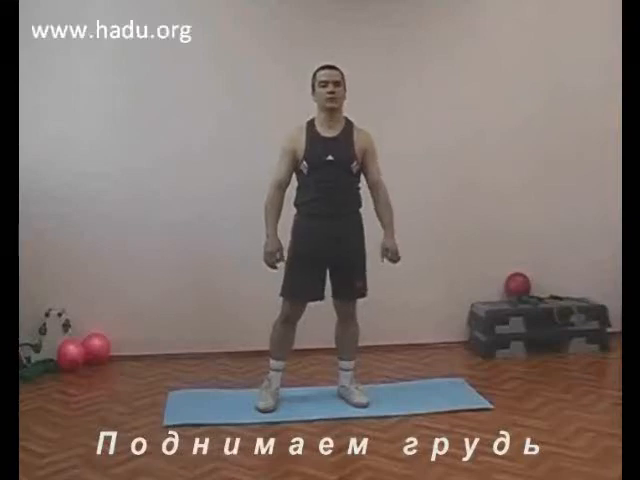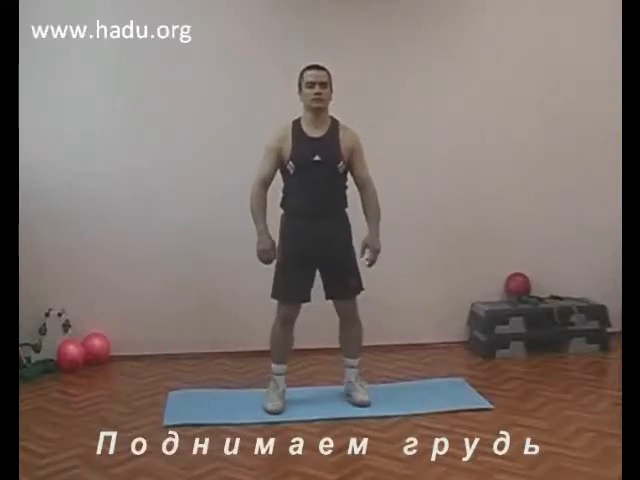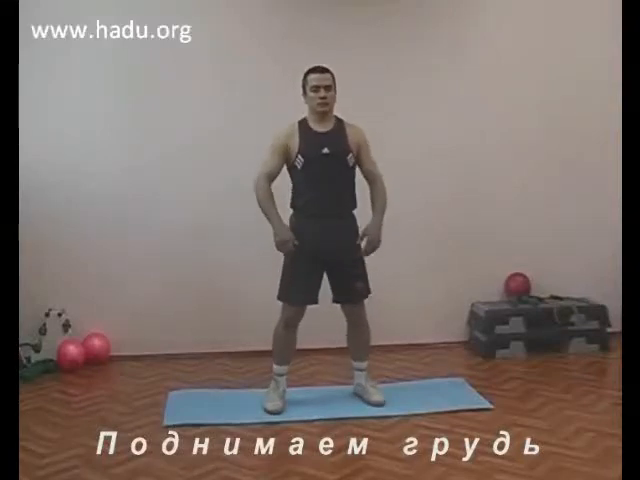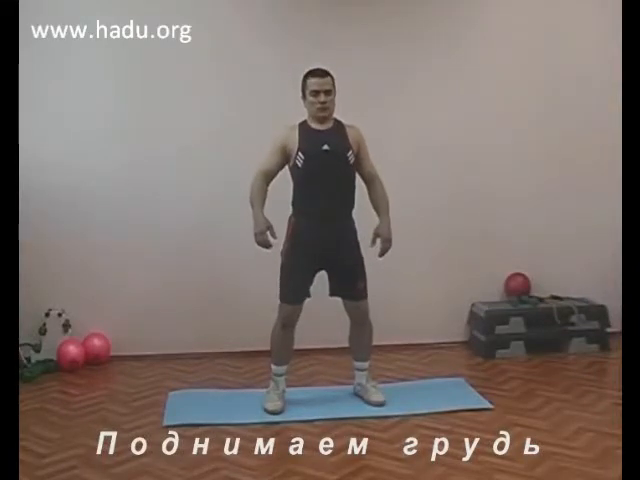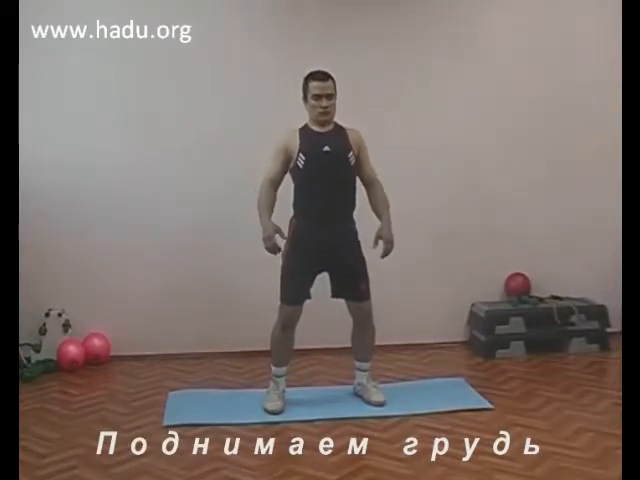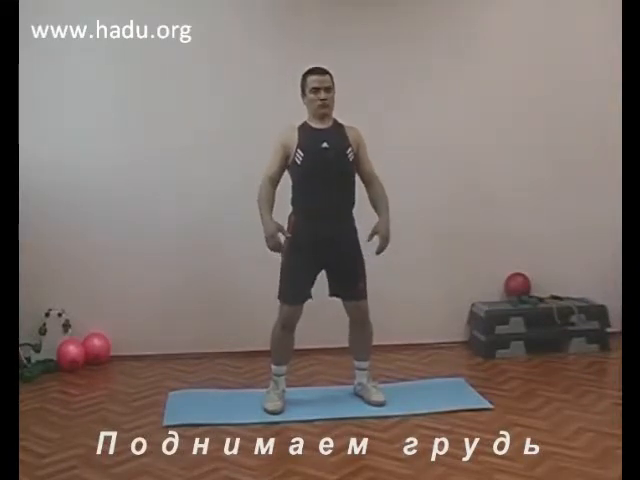
dt=0.5s
person 1, frame 1
left shoulder: (361, 138)
right shoulder: (297, 138)
left elbow: (377, 188)
right elbow: (277, 187)
left wrist: (389, 233)
right wrist: (271, 235)
left hip: (348, 232)
right hip: (308, 231)
left knee: (347, 311)
right knee: (289, 312)
left ankle: (346, 381)
right ankle: (272, 382)
person 1, frame 2
left shoulder: (347, 137)
right shoulder: (283, 137)
left elbow: (366, 187)
right elbow: (260, 185)
left wrist: (373, 231)
right wrist: (262, 232)
left hip: (336, 232)
right hip: (296, 232)
left knee: (348, 310)
right knee: (286, 314)
left ankle: (353, 379)
right ankle: (277, 384)
person 1, frame 3
left shoulder: (353, 134)
right shoulder: (290, 136)
left elbow: (375, 180)
right elbow: (262, 181)
left wrist: (377, 222)
right wrist: (277, 225)
left hip: (345, 233)
right hip: (304, 234)
left knee: (356, 313)
right knee: (290, 315)
left ankle: (362, 380)
right ankle: (277, 385)
person 1, frame 4
left shoulder: (352, 135)
right shoulder: (291, 137)
left elbow: (372, 179)
right elbow: (262, 177)
left wrist: (384, 220)
right wrist: (258, 216)
left hip: (343, 233)
right hip: (303, 234)
left knee: (360, 311)
right knee: (287, 314)
left ankle: (362, 380)
right ankle: (276, 385)
person 1, frame 5
left shoulder: (352, 138)
right shoulder: (291, 141)
left elbow: (372, 182)
right elbow: (269, 184)
left wrist: (385, 221)
right wrist: (266, 222)
left hip: (344, 236)
right hip: (304, 237)
left knee: (363, 312)
right knee: (287, 315)
left ankle: (363, 380)
right ankle: (277, 386)
person 1, frame 6
left shoulder: (352, 135)
right shoulder: (290, 137)
left elbow: (371, 180)
right elbow: (268, 181)
left wrist: (384, 217)
right wrist: (267, 220)
left hip: (344, 235)
right hip: (302, 236)
left knee: (360, 312)
right knee: (288, 314)
left ankle: (363, 380)
right ankle: (277, 385)
